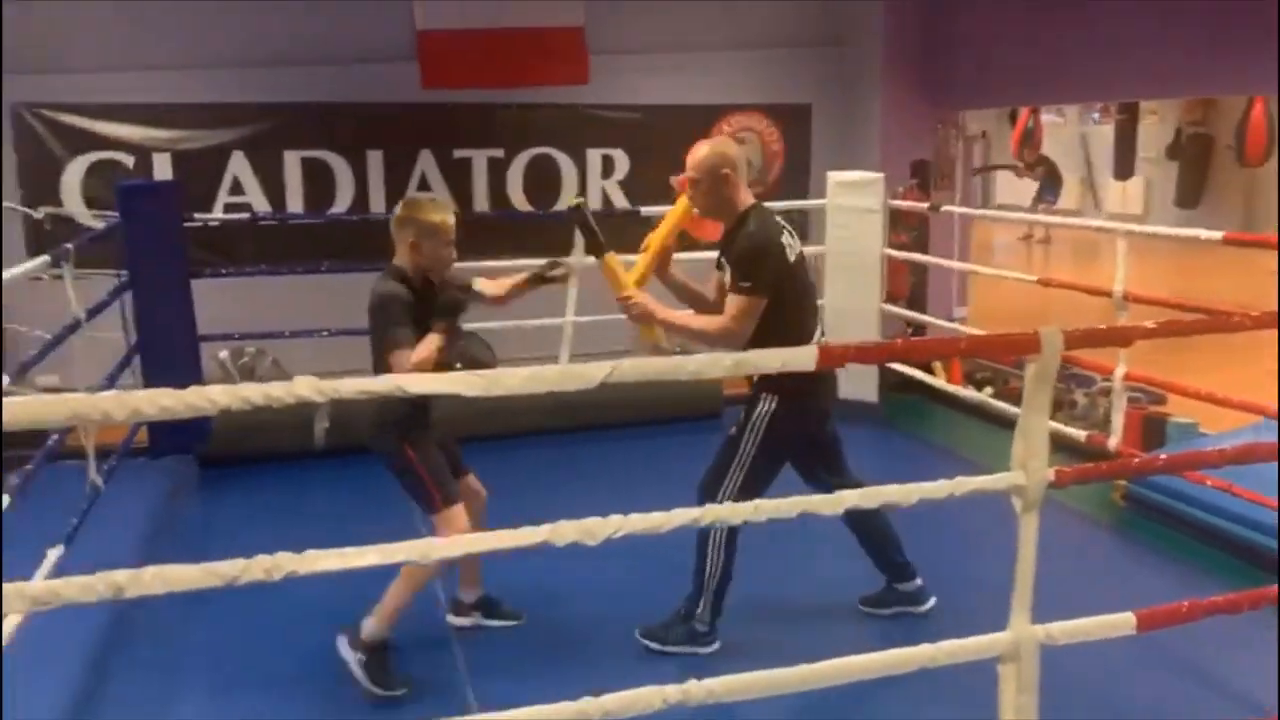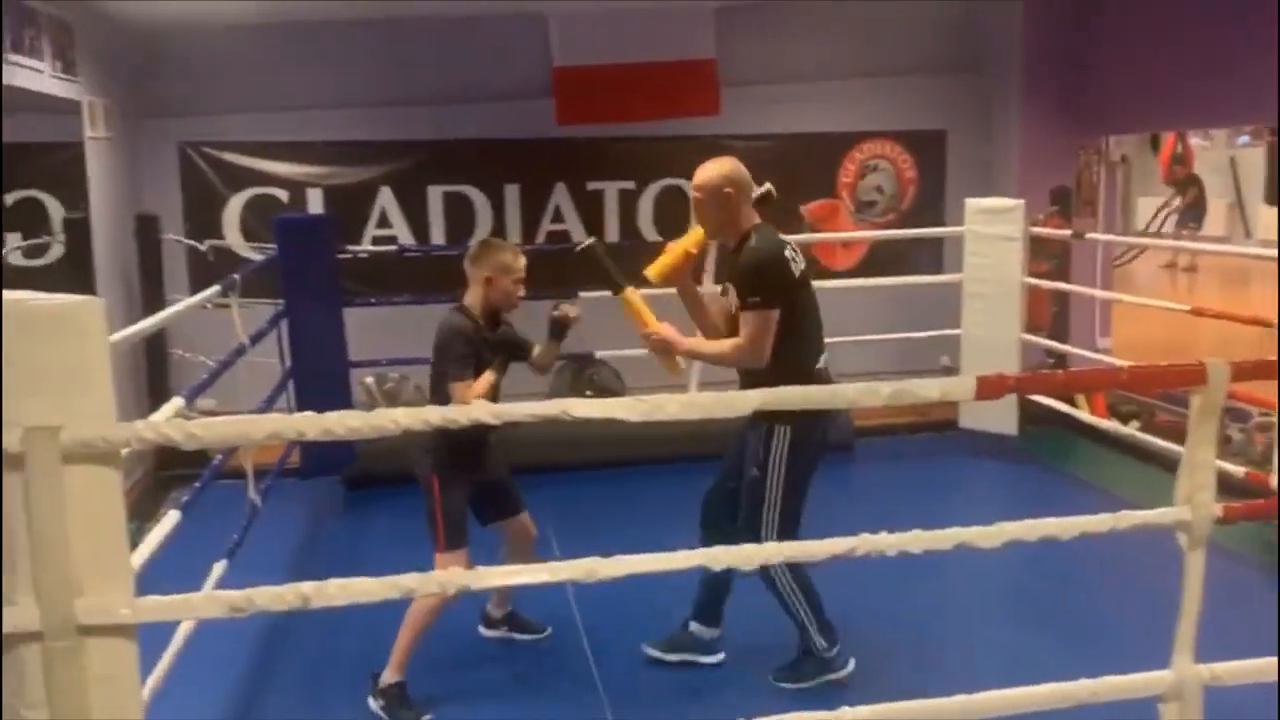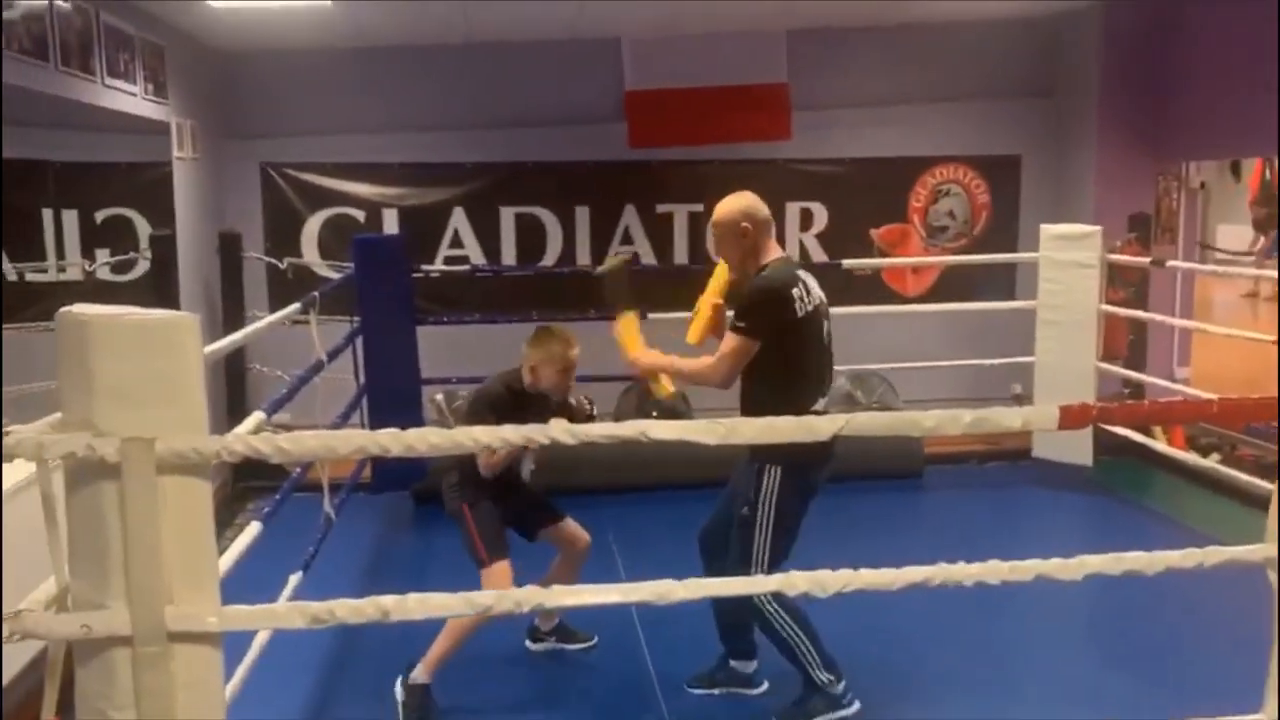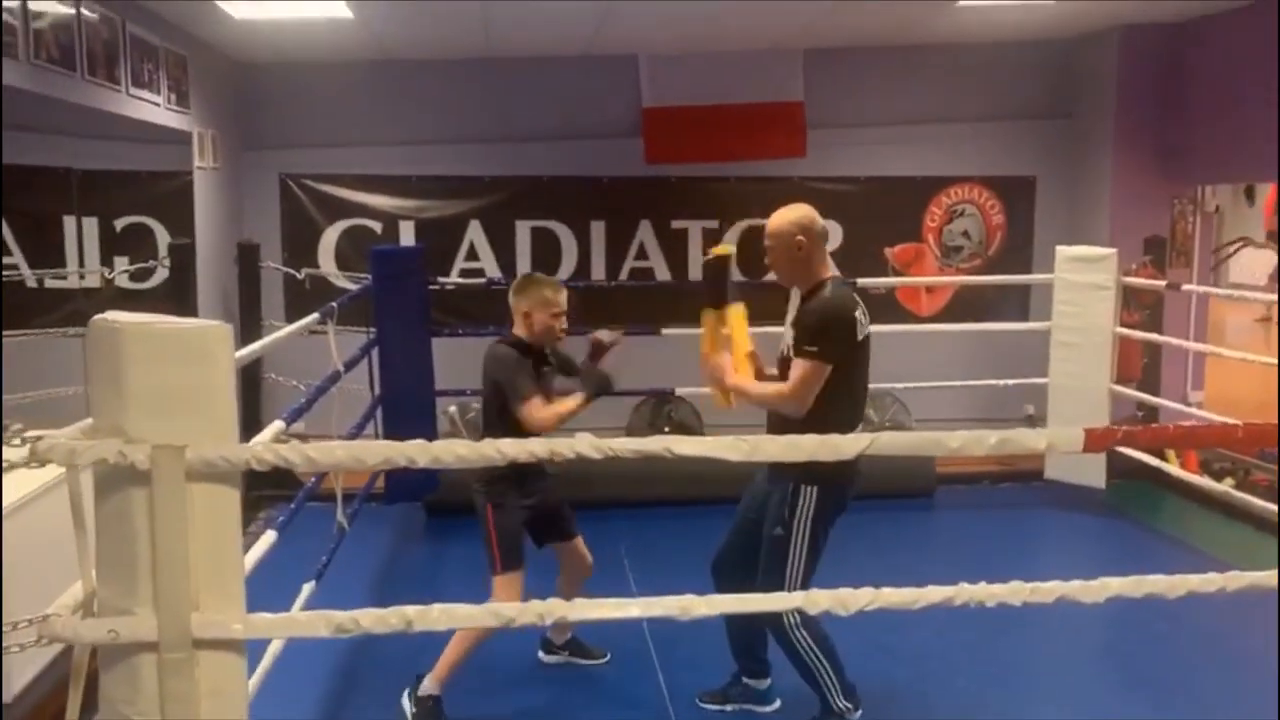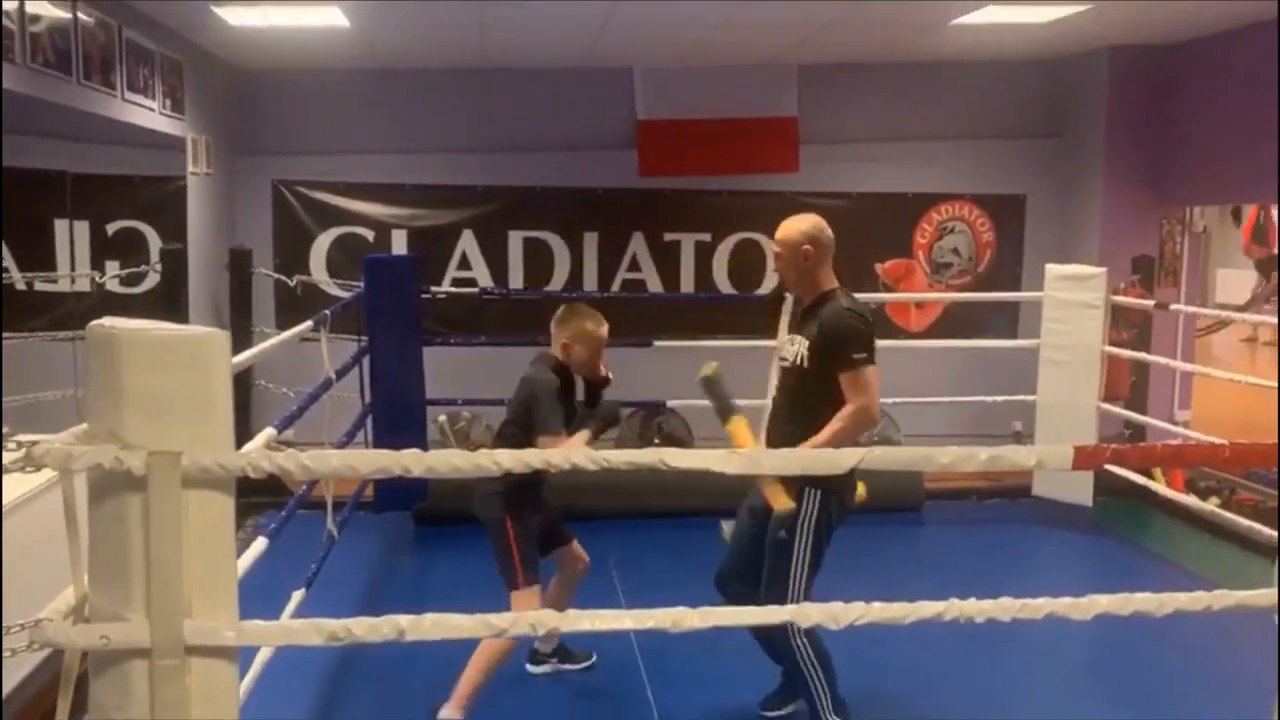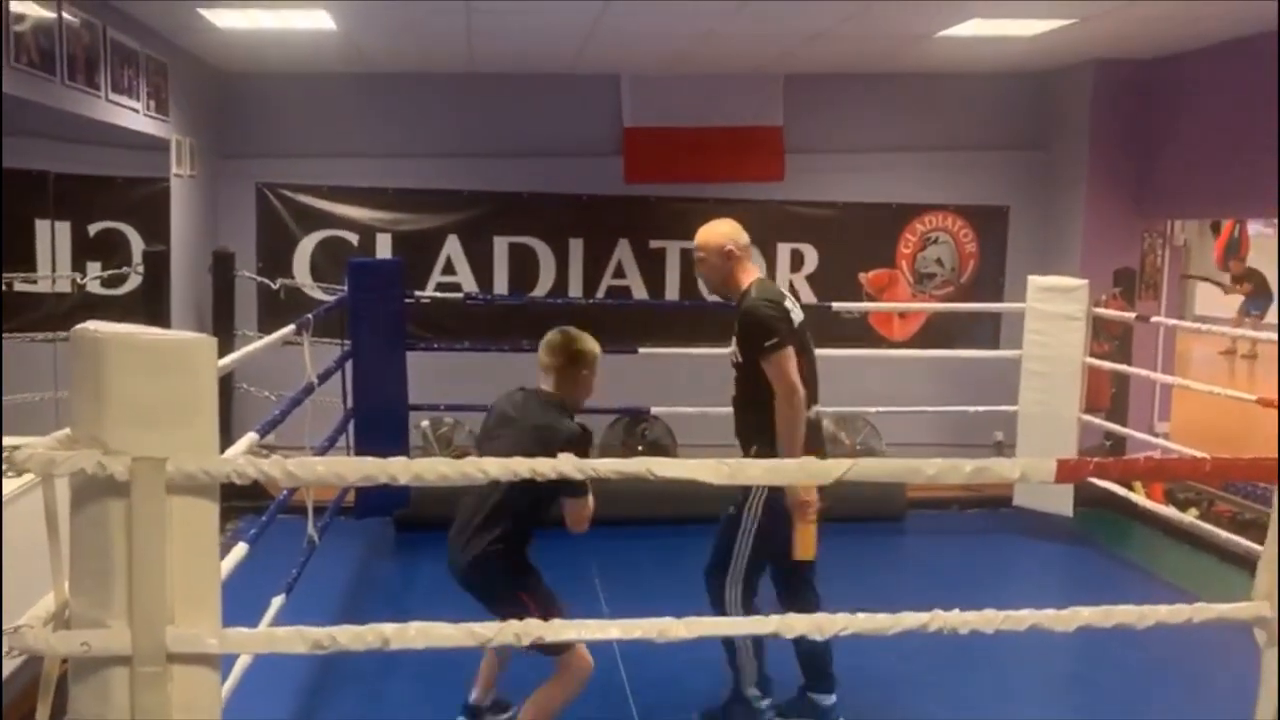
dt=0.4s
person 1, frame 1
left shoulder: (755, 241)
right shoulder: (745, 232)
left elbow: (731, 333)
right elbow: (718, 306)
left wrist: (659, 318)
right wrist: (669, 281)
left hip: (786, 391)
right hip: (806, 383)
left knee: (719, 498)
right knee: (838, 487)
left ankle: (698, 624)
right ankle: (906, 585)
person 1, frame 2
left shoulder: (763, 259)
right shoulder: (743, 255)
left elbow: (753, 352)
right elbow: (722, 329)
left wrist: (673, 342)
right wrist: (687, 293)
left hip: (794, 416)
right hip: (772, 412)
left knee: (768, 539)
right knee: (719, 515)
left ankle: (825, 651)
right ankle: (702, 633)
person 1, frame 3
left shoulder: (765, 288)
right shoulder: (797, 280)
left elbow: (720, 373)
left wrist: (659, 362)
right wrist: (729, 333)
left hip: (786, 453)
right hip: (786, 443)
left knee: (755, 578)
right knee: (717, 546)
right ankle: (740, 665)
person 1, frame 4
left shoulder: (829, 309)
right shoulder: (814, 302)
left elbow: (794, 400)
left wrist: (731, 380)
right wrist: (748, 374)
left hip: (814, 477)
right hip: (786, 470)
left knee: (782, 603)
right knee: (730, 567)
person 1, frame 5
left shoulder: (844, 320)
right shoulder: (806, 312)
left elbow: (864, 411)
right wrist: (773, 457)
left hip: (813, 486)
right hip: (782, 479)
left knee: (784, 607)
right knee: (735, 581)
person 1, frame 6
left shoulder: (757, 311)
right shoulder: (772, 301)
left elbow: (791, 395)
left wrist: (789, 477)
left hip: (779, 465)
right hip: (797, 463)
left knee: (727, 579)
right knee: (794, 583)
person 2, frame 1
left shoulder: (427, 281)
right shoulder: (390, 295)
left elbow: (489, 292)
right elbow: (408, 368)
left wrist: (536, 277)
right wrist: (445, 322)
left hip: (417, 417)
right hip: (400, 428)
left knee: (474, 498)
right knee: (454, 531)
left ankle: (468, 599)
right ankle: (369, 637)
person 2, frame 2
left shoulder: (493, 321)
right shoulder: (454, 329)
left elbow: (539, 366)
right elbow: (467, 402)
left wrist: (558, 331)
right wrist: (498, 363)
left hip: (479, 453)
right hip: (448, 461)
left knee: (525, 537)
right knee: (450, 576)
left ankle: (498, 615)
person 2, frame 3
left shoulder: (547, 392)
right shoulder: (488, 396)
right elbow: (487, 467)
left wrist: (568, 416)
right wrist: (525, 431)
left hip: (512, 483)
right hip: (473, 491)
left knee: (578, 544)
right knee: (498, 590)
left ankle: (544, 626)
right ankle: (417, 679)
person 2, frame 4
left shoulder: (542, 349)
right shoulder: (503, 359)
left elbow: (573, 380)
right elbow: (543, 422)
left wrist: (596, 354)
right wrist: (588, 390)
left hip: (534, 480)
right hip: (500, 489)
left knee: (579, 563)
right knee: (506, 603)
left ankle: (558, 639)
person 2, frame 5
left shoulder: (560, 373)
right shoulder: (543, 383)
right elbow: (560, 454)
left wrist: (596, 388)
right wrist: (594, 426)
left hip: (527, 490)
right hip: (505, 499)
left knee: (575, 564)
right knee: (526, 611)
left ankle: (545, 648)
person 2, frame 6
left shoulder: (505, 404)
right shoulder: (568, 435)
right elbow: (579, 522)
right wrist: (581, 477)
left hip: (465, 549)
right hip: (497, 561)
left knee: (518, 620)
right knee: (575, 665)
